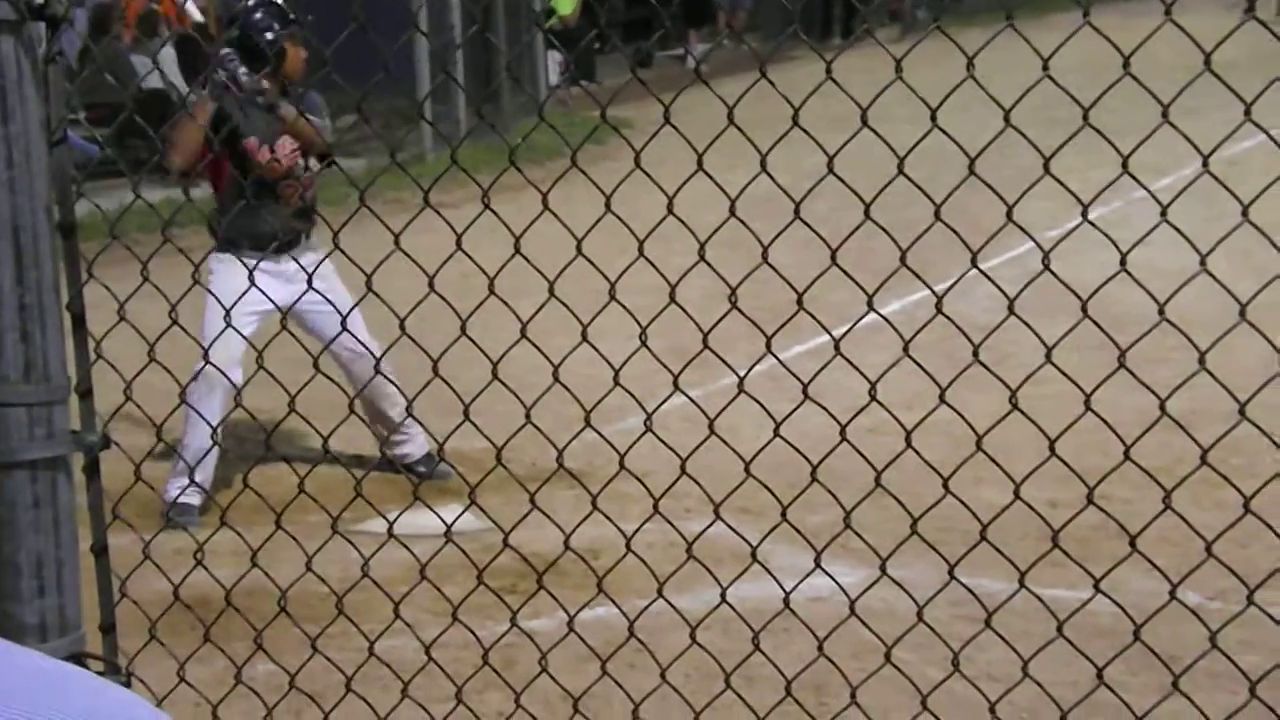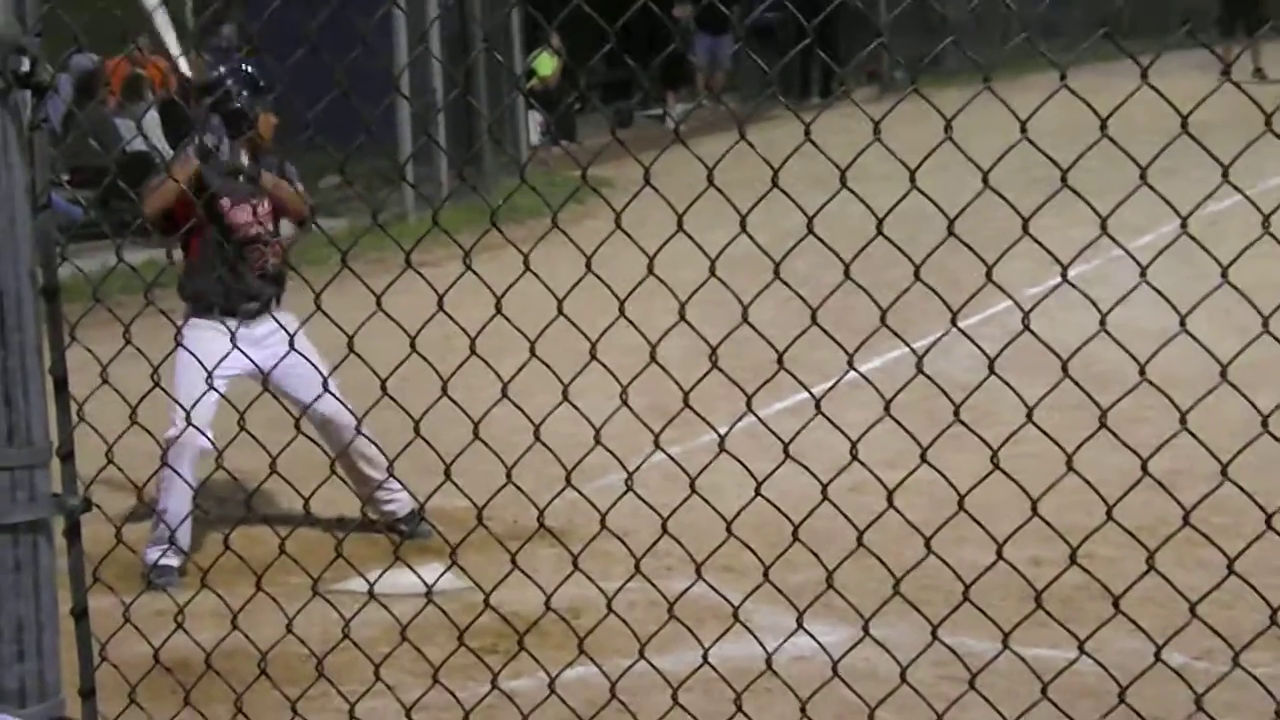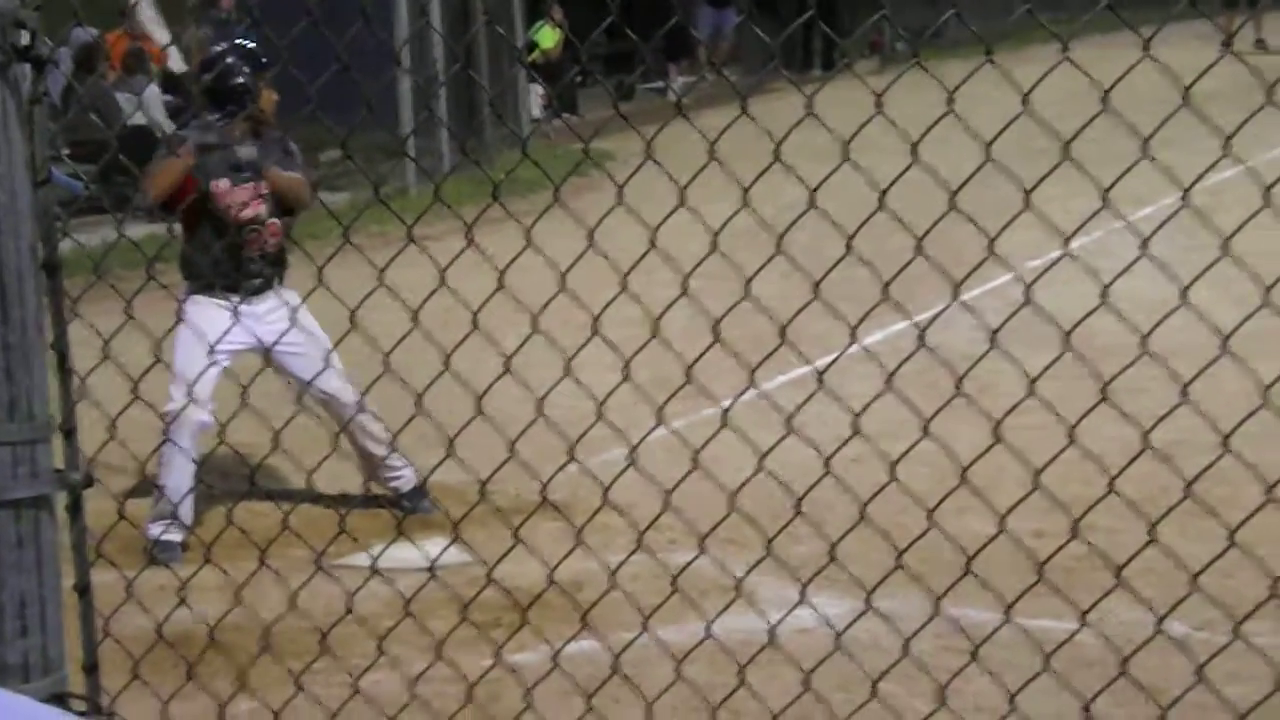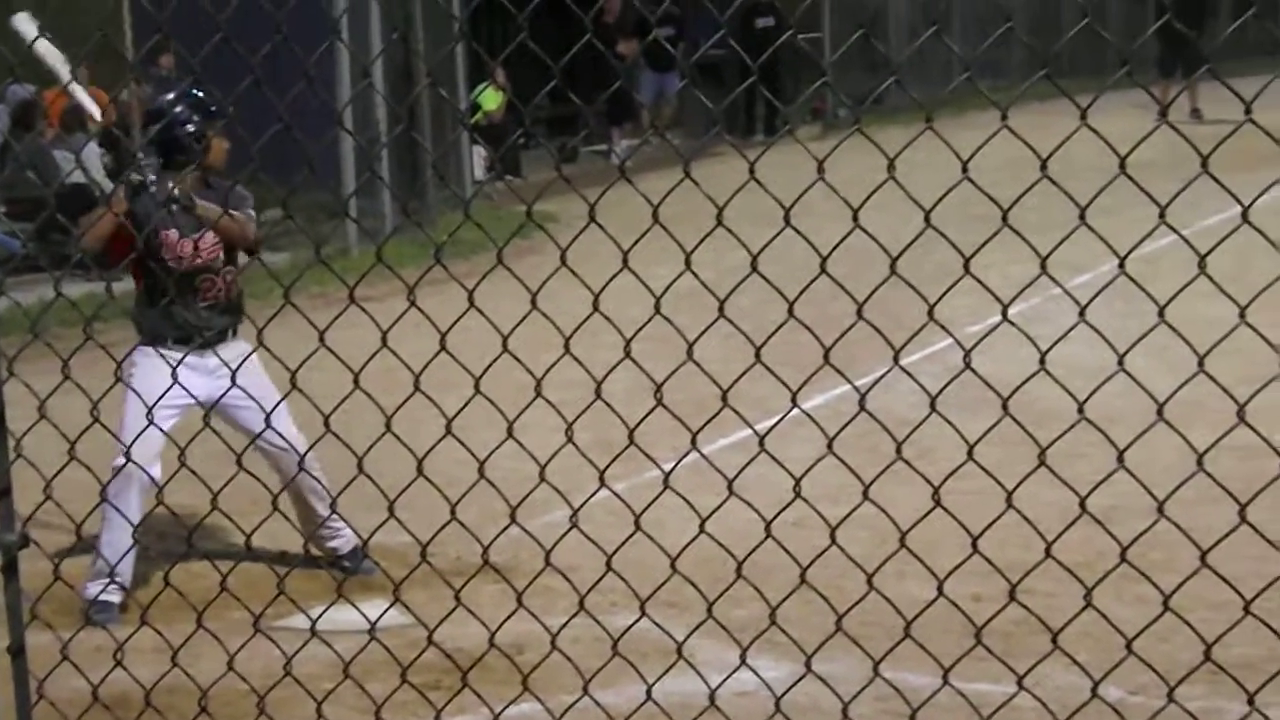
dt=0.7s
person 1, frame 1
left shoulder: (302, 102)
right shoulder: (220, 108)
left elbow: (321, 145)
right elbow: (177, 159)
left wrist: (270, 102)
right wrist: (213, 93)
left hip: (303, 258)
right hip: (239, 264)
left knee: (363, 355)
right knee: (215, 370)
left ankle: (408, 448)
right ankle: (187, 485)
person 1, frame 2
left shoulder: (273, 169)
right shoulder: (198, 170)
left elbow: (301, 209)
right elbow: (149, 209)
left wrist: (252, 172)
right wrist: (196, 153)
left hip: (273, 323)
right hip: (211, 329)
left knee: (337, 417)
right knee: (186, 435)
left ankle: (395, 507)
right ankle: (166, 547)
person 1, frame 3
left shoulder: (277, 147)
right shoulder: (197, 149)
left elbow: (303, 197)
right elbow: (150, 196)
left wrist: (254, 163)
right wrist: (189, 147)
left hip: (275, 301)
right hip: (212, 307)
left knee: (341, 395)
right knee: (186, 410)
left ankle: (400, 482)
right ankle: (168, 522)
person 1, frame 4
left shoulder: (229, 195)
right shoulder: (143, 202)
left elbow: (248, 237)
right elbow: (87, 243)
left wrist: (187, 200)
right wrist: (126, 193)
left hip: (228, 353)
right hip: (162, 359)
left knee: (290, 450)
right knee: (133, 466)
left ankle: (340, 543)
right ankle: (106, 583)
